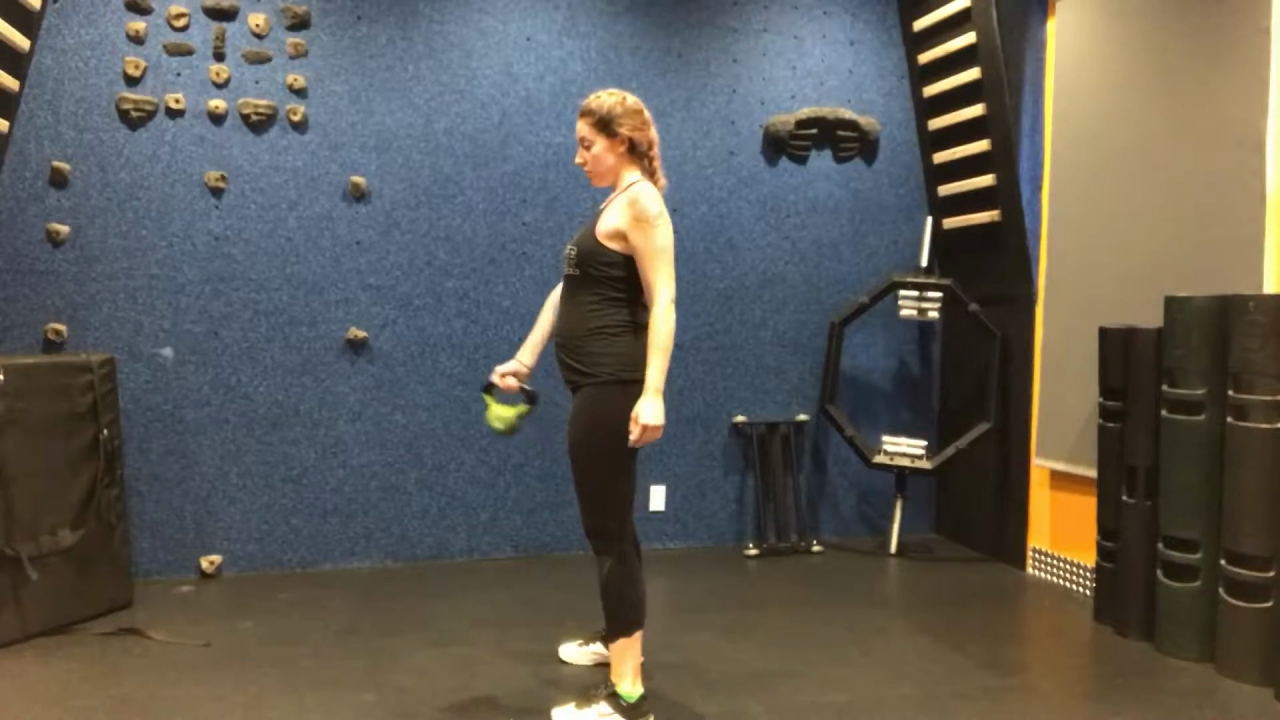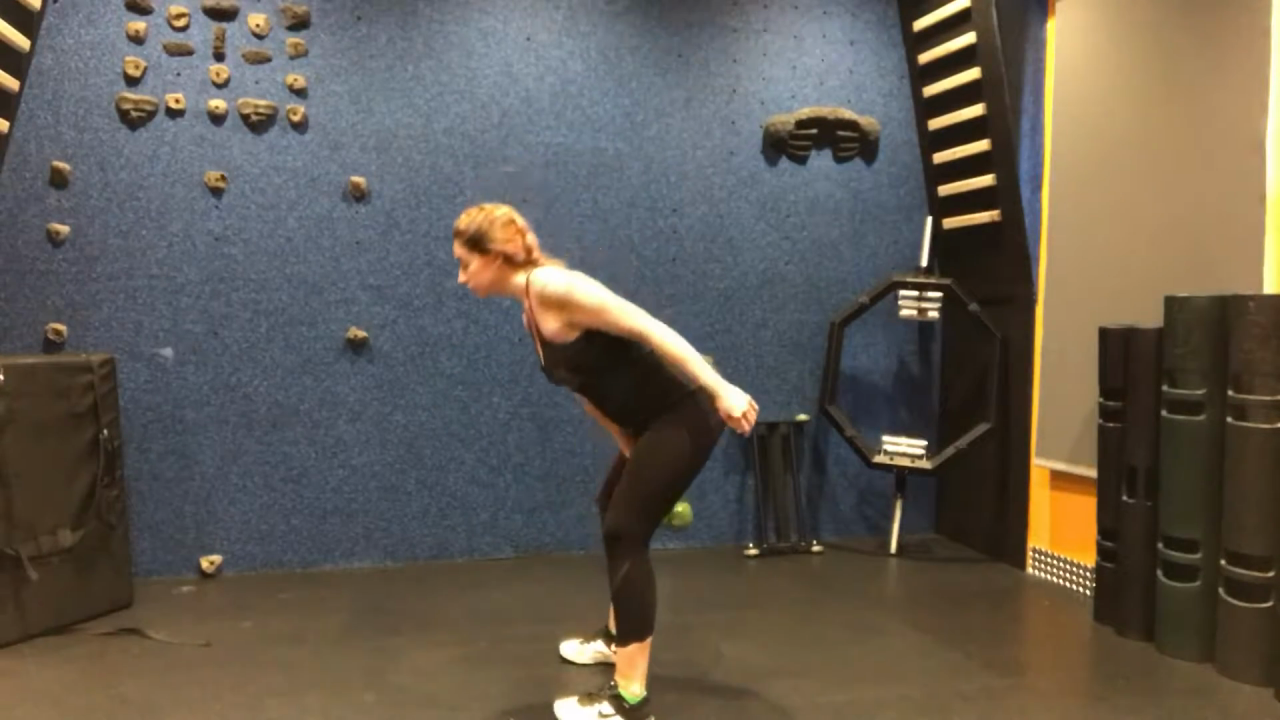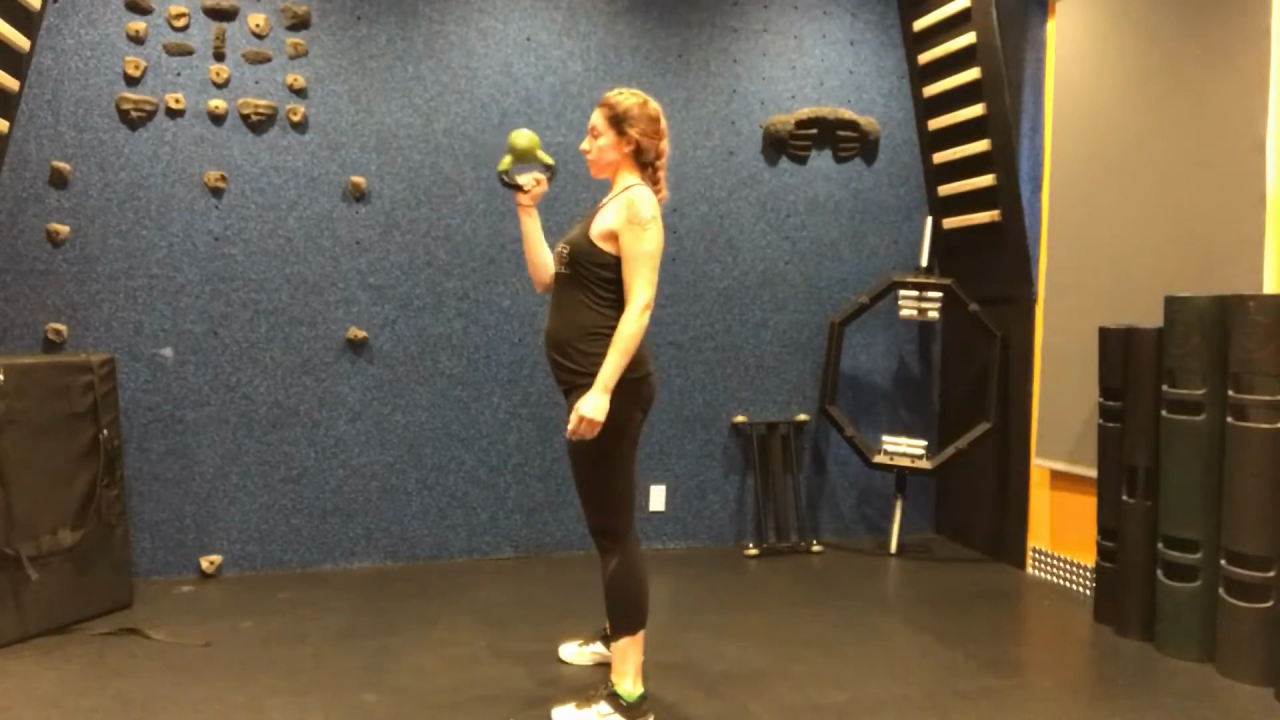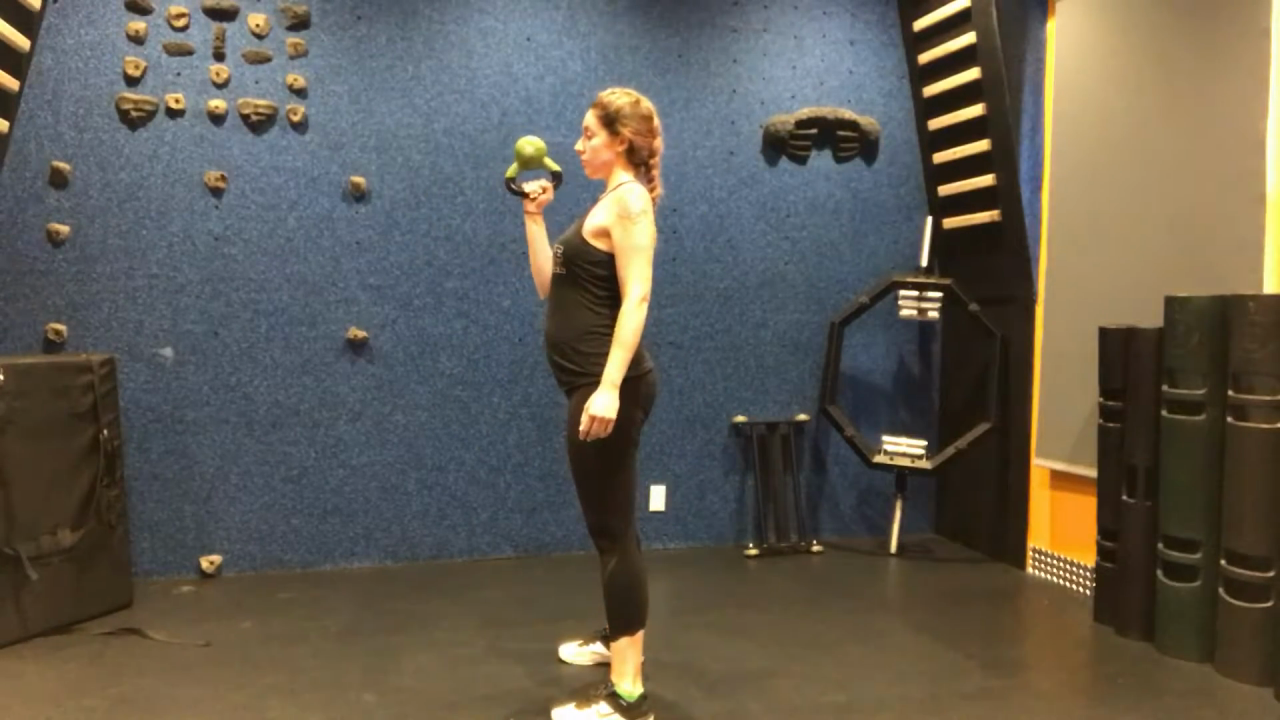
dt=1s
person 1, frame 1
left shoulder: (641, 203)
right shoulder: (613, 205)
left elbow: (661, 304)
right elbow: (569, 289)
left wrist: (652, 394)
right wrist: (525, 357)
left hip: (614, 387)
right hip: (596, 384)
left knee: (608, 529)
right knee: (609, 523)
right ankle: (619, 635)
person 1, frame 2
left shoulder: (555, 289)
right shoulder: (531, 310)
left elbow: (650, 329)
right elbow: (590, 389)
left wrist: (721, 390)
right wrist: (633, 460)
left hip: (687, 408)
right hip: (655, 414)
left knee: (625, 531)
right knee: (613, 508)
right ankle: (618, 635)
person 1, frame 3
left shoulder: (636, 203)
right shoulder: (610, 205)
left elbow: (640, 306)
right elbow: (547, 280)
left wrist: (602, 391)
right wrist: (527, 210)
left hip: (609, 387)
right hip: (591, 383)
left knee: (613, 529)
right knee: (607, 523)
right ankle: (618, 636)
person 1, frame 4
left shoulder: (629, 199)
right shoulder: (607, 205)
left elbow: (636, 300)
right elbow: (550, 286)
left wrist: (609, 387)
right wrist: (534, 217)
left hip: (608, 386)
right hip: (592, 383)
left knee: (612, 529)
right knee: (609, 523)
right ankle: (619, 635)
